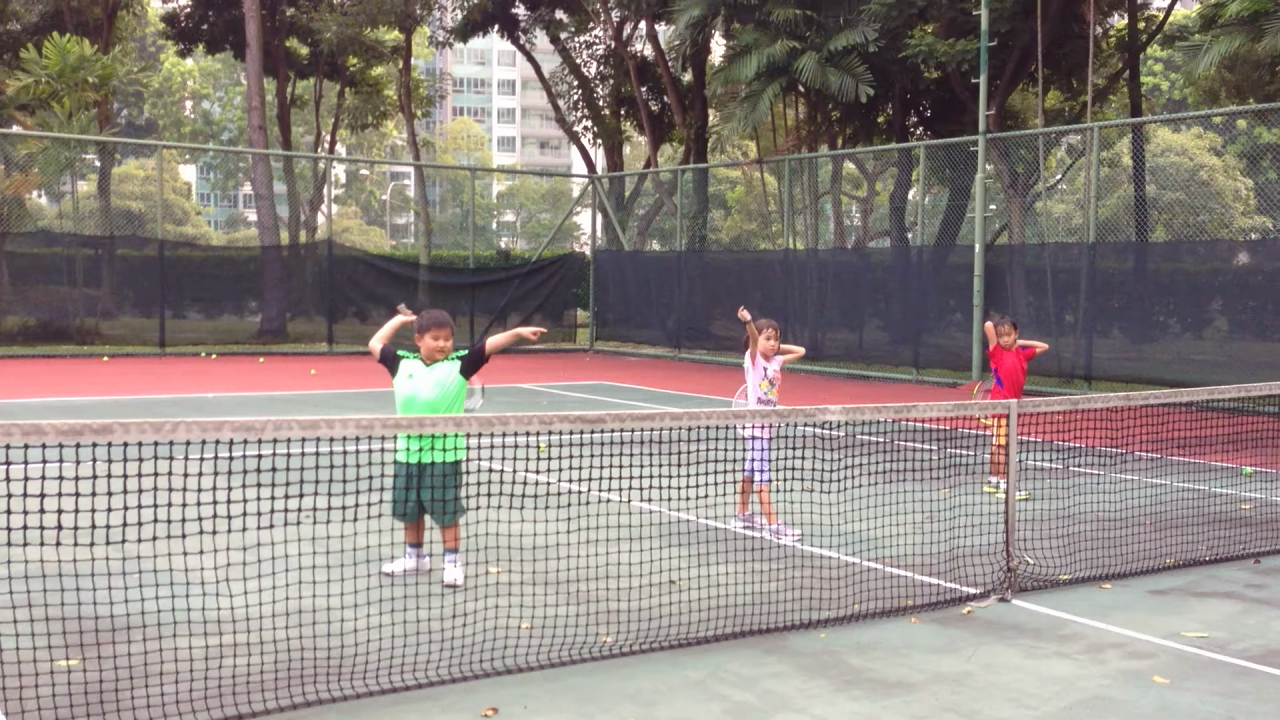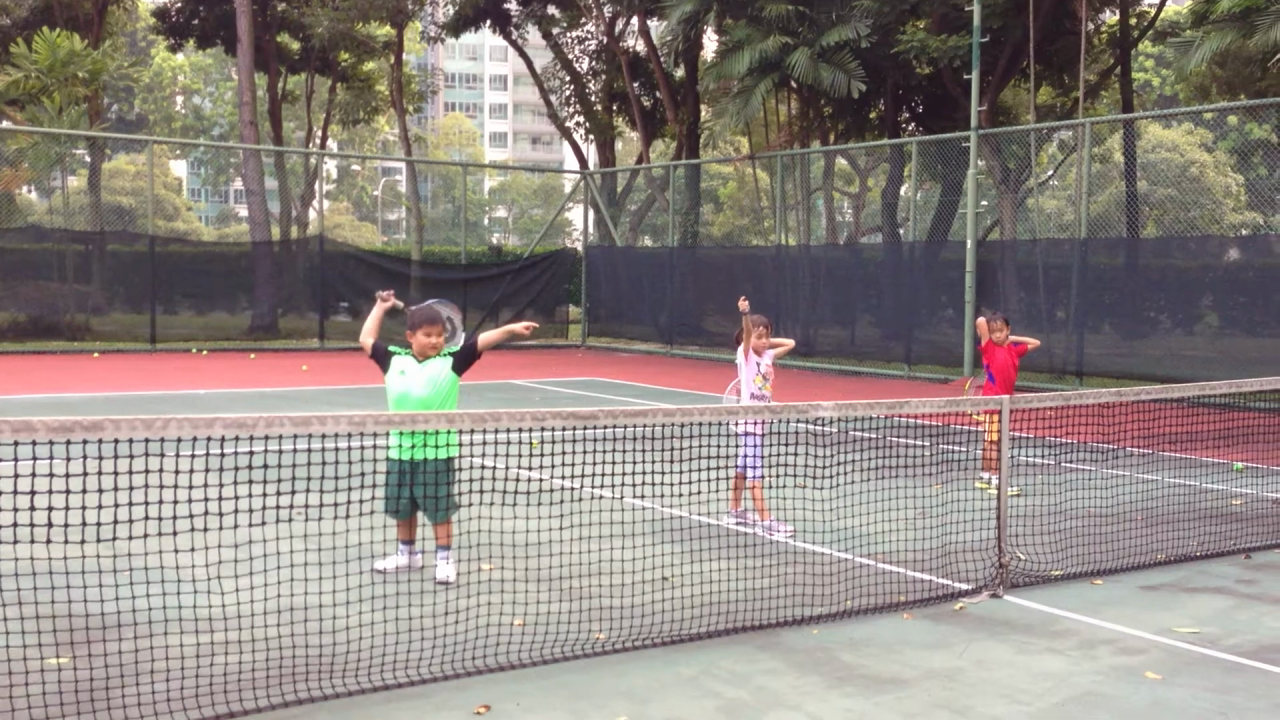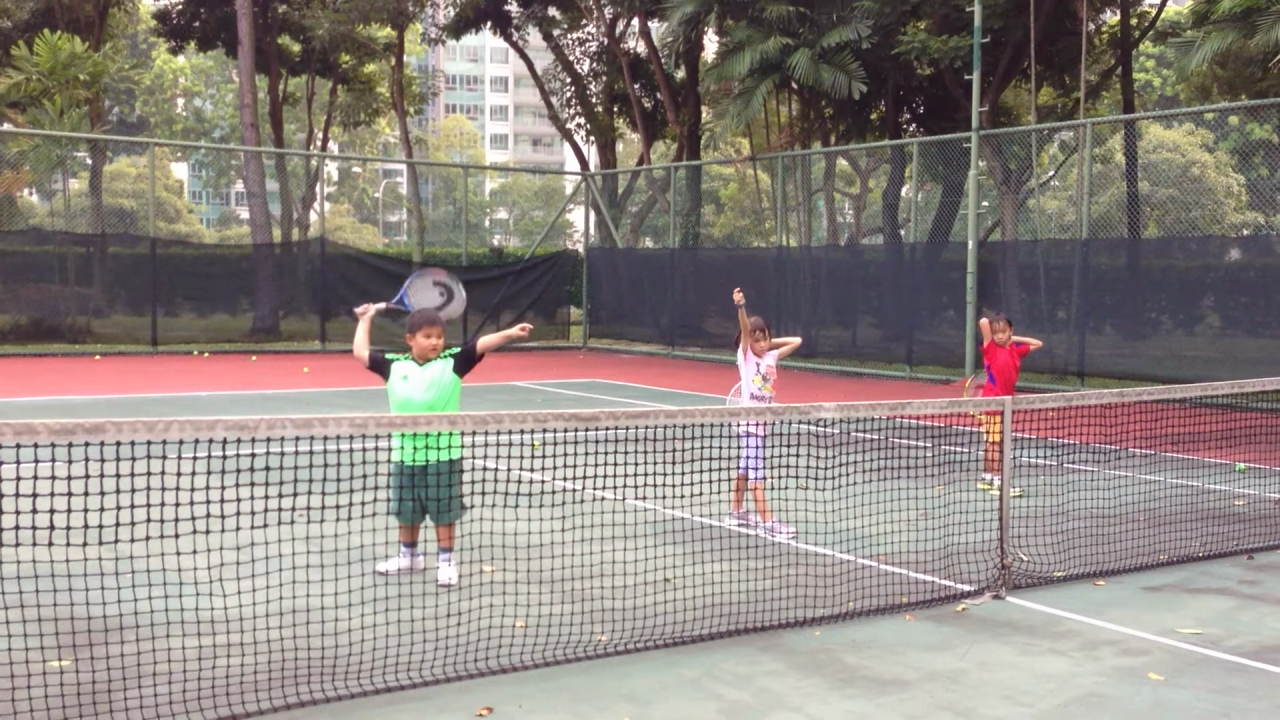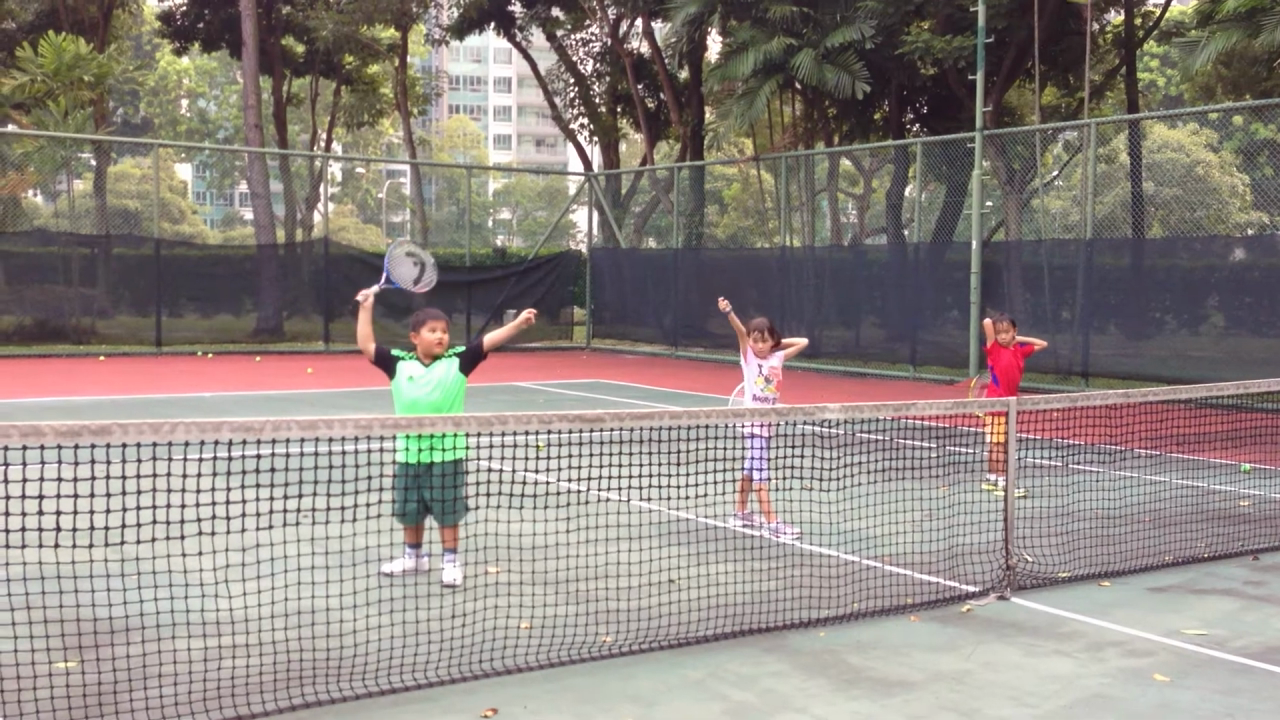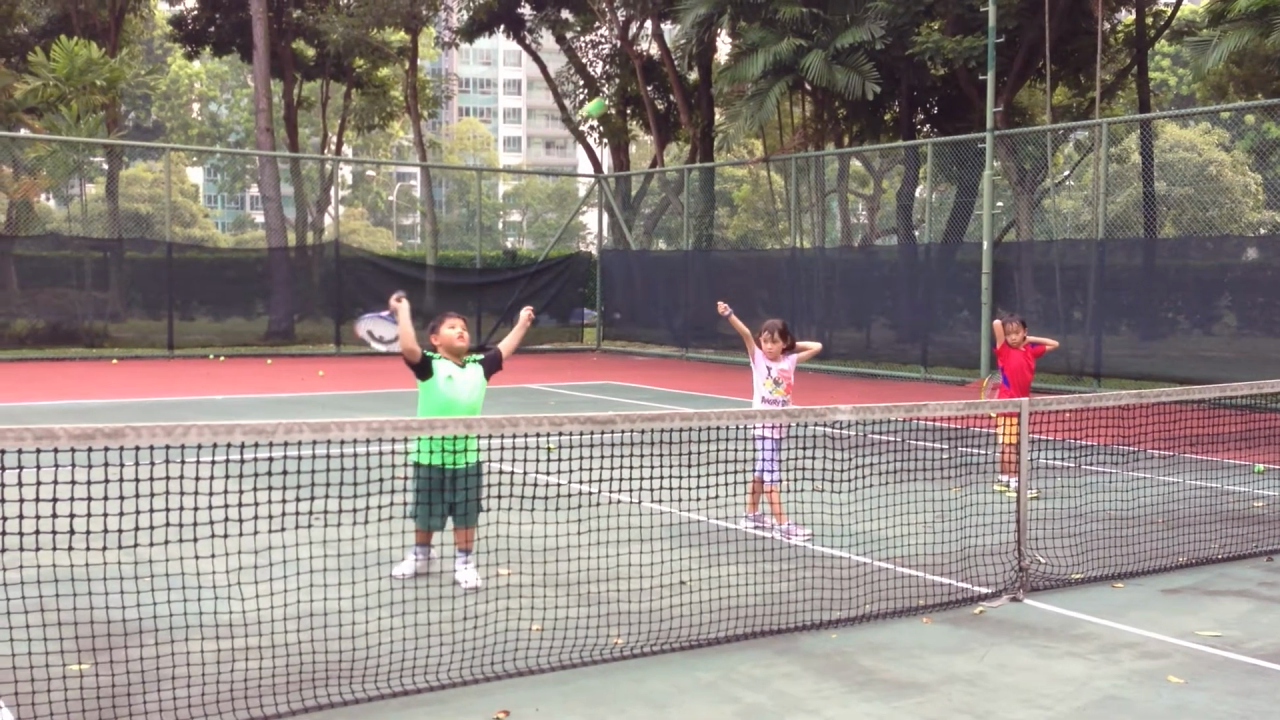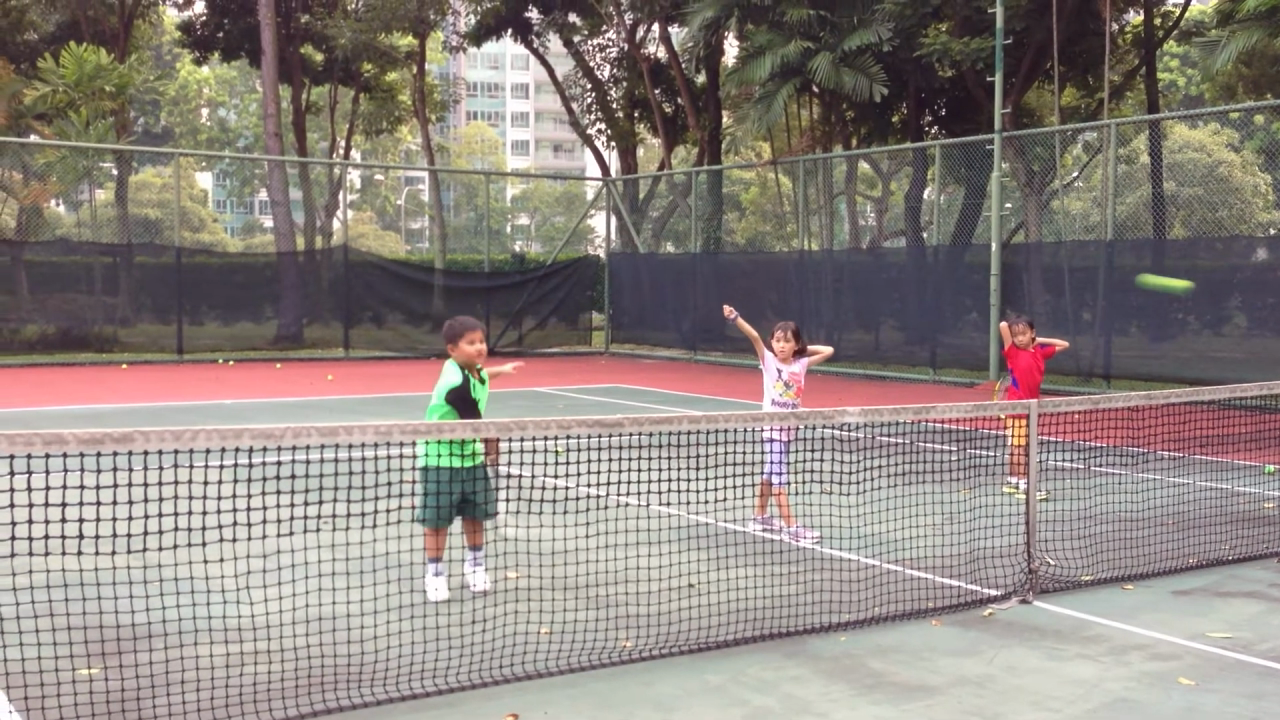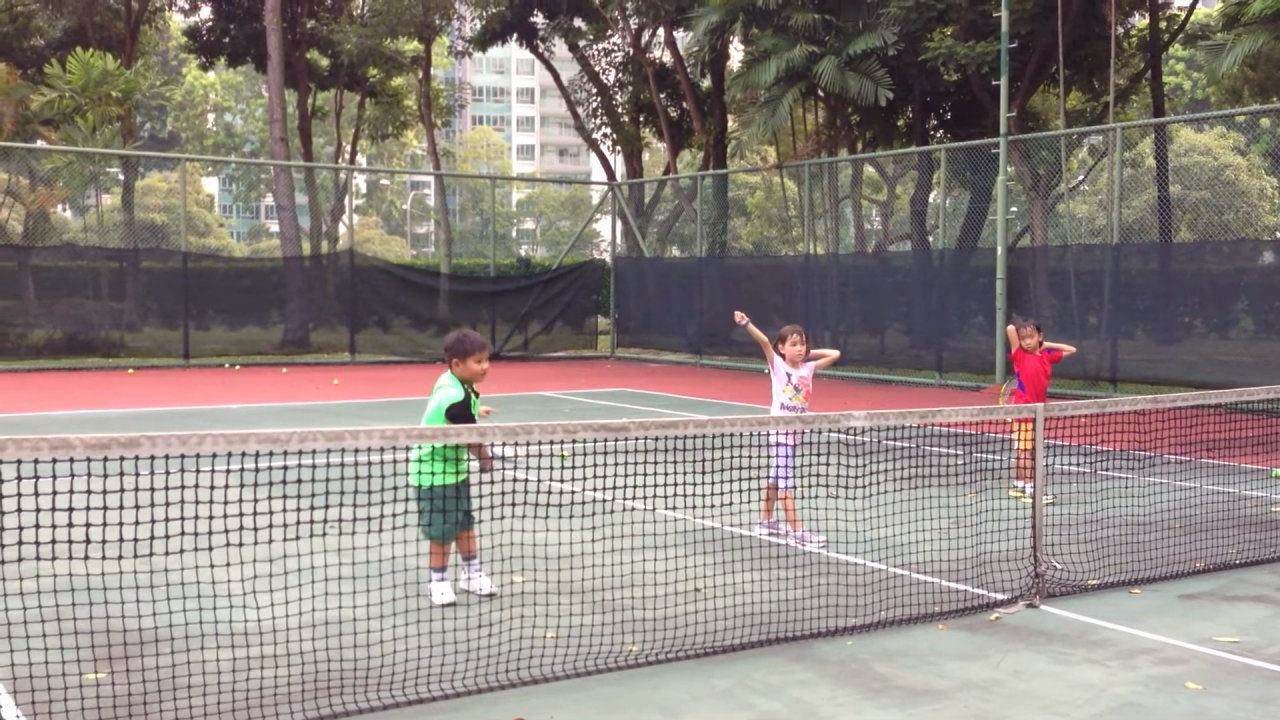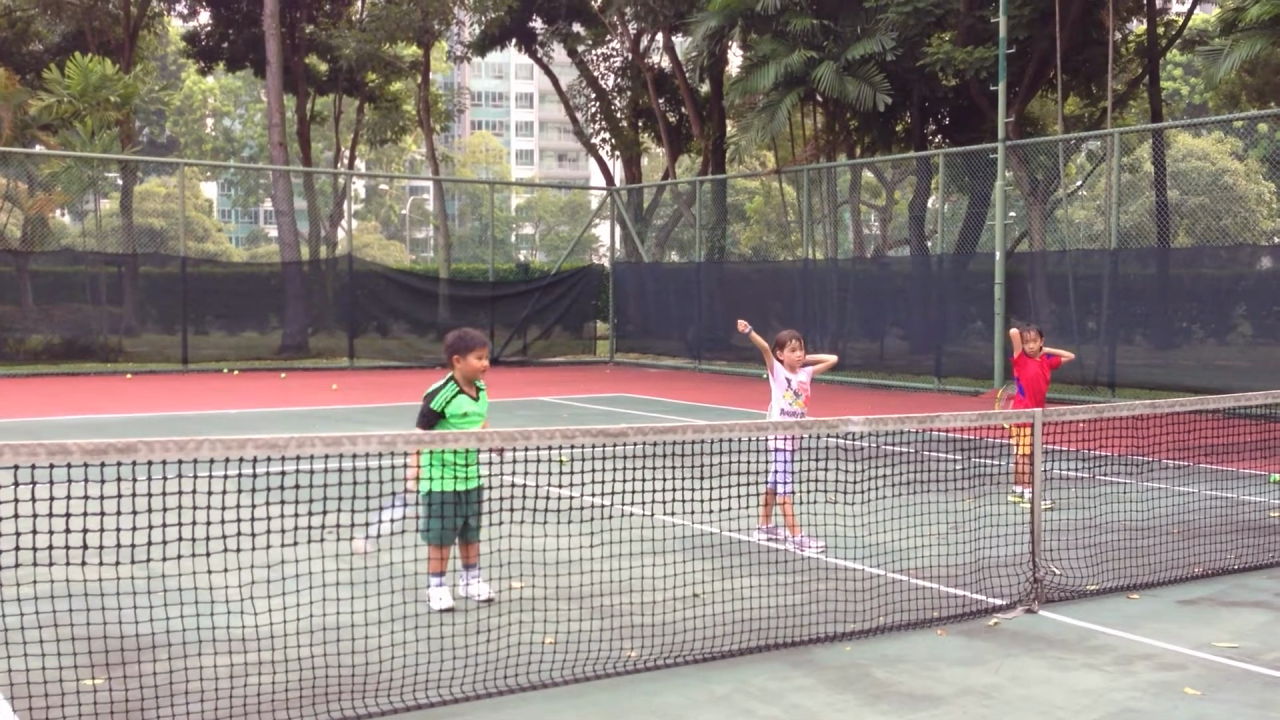
dt=0.4s
person 1, frame 1
left shoulder: (460, 364)
right shoulder: (402, 363)
left elbow: (490, 344)
right elbow: (375, 345)
left wrist: (518, 332)
right wrist: (400, 319)
left hip: (445, 452)
right hip: (408, 451)
left knee: (447, 512)
right knee: (410, 510)
left ankle: (452, 561)
right ankle: (415, 557)
person 1, frame 2
left shoulder: (451, 360)
right shoulder: (394, 359)
left elbow: (481, 341)
right elbow: (366, 340)
left wrist: (510, 329)
right wrist: (381, 307)
left hip: (437, 449)
right hip: (400, 448)
left knee: (440, 508)
right knee: (402, 507)
left ankle: (444, 558)
right ankle: (407, 553)
person 1, frame 3
left shoulder: (452, 361)
right shoulder: (394, 365)
left elbow: (482, 344)
right elbow: (360, 352)
left wrist: (510, 333)
right wrist: (366, 319)
left hip: (442, 452)
right hip: (405, 451)
left knee: (444, 511)
right knee: (406, 510)
left ankle: (446, 561)
right ankle: (409, 555)
person 1, frame 4
left shoulder: (458, 361)
right shoulder: (399, 363)
left elbow: (489, 340)
right elbow: (366, 345)
left wrist: (518, 323)
right wrist: (365, 308)
left hip: (446, 452)
right hip: (409, 452)
left knee: (448, 511)
right knee: (410, 510)
left ankle: (451, 562)
right ankle: (414, 556)
person 1, frame 5
left shoulder: (479, 366)
right shoulder: (429, 364)
left elbow: (503, 351)
right elbow: (408, 347)
left wrist: (522, 323)
right wrist: (402, 312)
left hip: (467, 455)
right hip: (431, 453)
left knee: (466, 514)
right knee: (427, 513)
left ankle: (465, 564)
right ankle: (420, 556)
person 1, frame 6
left shoulder: (475, 370)
right shoulder: (457, 385)
right elbow: (478, 425)
left wrist: (500, 369)
right wrist: (492, 447)
left hip: (469, 453)
right hip: (440, 455)
left knee: (475, 513)
right knee: (437, 516)
left ankle: (475, 566)
right ankle: (435, 573)
person 1, frame 7
left shoulder: (452, 380)
right shoulder: (459, 400)
left wrist: (475, 410)
right wrist: (485, 458)
left hip: (453, 466)
right hip: (435, 470)
left knee: (464, 522)
right knee: (442, 529)
left ankle: (472, 572)
right ankle: (438, 581)
person 1, frame 8
left shoulder: (480, 389)
right shoulder: (440, 394)
right elbow: (422, 432)
right wrist: (414, 467)
left hip: (470, 475)
right hip: (442, 477)
left knee: (471, 531)
right knee: (441, 534)
left ankle: (471, 579)
right ankle: (437, 586)
person 2, frame 1
left shoulder: (776, 361)
right shoulder: (753, 358)
left elbow: (800, 351)
right elbow: (753, 338)
left wrist: (778, 347)
right wrist: (747, 322)
left hip: (767, 423)
right hip: (756, 423)
left knee: (751, 472)
right knee: (762, 475)
left ankle: (742, 515)
right ankle: (772, 524)
person 2, frame 2
left shoulder: (767, 356)
right shoulder: (745, 354)
left elbow: (790, 344)
right elbow: (746, 333)
left wrist: (768, 342)
right wrist: (745, 313)
left hip: (759, 419)
right hip: (749, 419)
left knee: (743, 468)
right knee: (755, 472)
left ankle: (734, 512)
right ankle: (764, 521)
person 2, frame 3
left shoulder: (771, 357)
right shoulder: (745, 356)
left elbow: (796, 341)
right elbow: (745, 329)
left wrist: (771, 342)
right wrist: (740, 306)
left hip: (762, 421)
right hip: (750, 421)
left knee: (745, 469)
right knee: (756, 473)
left ankle: (736, 513)
right ankle: (767, 522)
person 2, frame 4
left shoulder: (777, 358)
right shoulder: (748, 357)
left elbow: (803, 342)
right elbow: (740, 332)
left wrist: (776, 343)
right wrist: (728, 312)
left hip: (768, 422)
right hip: (754, 422)
left knee: (750, 470)
right knee: (760, 474)
left ankle: (740, 514)
right ankle: (771, 523)
person 2, frame 5
left shoulder: (789, 361)
right shoulder: (758, 358)
left elbow: (816, 346)
right elbow: (745, 334)
left wrist: (792, 344)
right wrist: (728, 314)
left hip: (779, 424)
right hip: (764, 424)
left knee: (761, 472)
right knee: (771, 475)
left ankle: (751, 515)
right ankle: (782, 524)
person 2, frame 6
left shoulder: (801, 364)
right shoulder: (769, 361)
left elbow: (828, 351)
right elbow: (754, 337)
left wrist: (804, 348)
right wrist: (734, 317)
left hip: (789, 427)
right hip: (773, 427)
left knee: (770, 474)
right knee: (779, 477)
left ankle: (760, 518)
right ankle: (790, 527)
person 2, frame 7
left shoulder: (807, 368)
right shoulder: (778, 365)
left elbow: (835, 354)
right elbow: (764, 342)
left wrist: (810, 352)
right wrist: (746, 323)
left hip: (794, 431)
right hip: (780, 431)
left knee: (776, 478)
right knee: (786, 481)
left ankle: (766, 522)
right ankle: (796, 531)
person 2, frame 8
left shoulder: (805, 373)
right shoulder: (777, 371)
left elbow: (833, 359)
right elbow: (764, 348)
left wrist: (807, 358)
right wrist: (749, 332)
left hip: (793, 436)
right hip: (779, 436)
left knee: (774, 483)
right knee: (784, 486)
left ankle: (765, 527)
right ankle: (795, 536)
person 3, frame 1
left shoulder: (1022, 353)
right shoulder: (997, 352)
left elbow: (1044, 346)
right elbow: (987, 325)
left wrist: (1021, 342)
right wrist: (993, 332)
left knee: (998, 446)
right knee: (1001, 446)
left ankle: (993, 481)
right ankle: (1003, 485)
person 3, frame 2
left shoulder: (1014, 349)
right shoulder: (989, 347)
left elbow: (1036, 343)
right elbow: (980, 321)
left wrist: (1013, 338)
right wrist: (983, 334)
left knee: (990, 441)
right knee: (993, 441)
left ankle: (985, 476)
right ankle: (995, 480)
person 3, frame 3
left shoulder: (1016, 350)
right shoulder: (990, 348)
left elbow: (1038, 344)
right elbow: (983, 322)
left wrist: (1015, 339)
right wrist: (987, 329)
left knee: (992, 443)
right knee: (994, 443)
left ankle: (987, 477)
right ankle: (997, 481)
person 3, frame 4
left shoulder: (1019, 350)
right shoulder: (994, 349)
left elbow: (1043, 344)
right elbow: (987, 322)
left wrist: (1019, 339)
right wrist: (992, 327)
left knee: (996, 444)
right knee: (998, 444)
left ankle: (991, 478)
right ankle: (1002, 482)
person 3, frame 5
left shoulder: (1031, 350)
right shoulder: (1004, 350)
left elbow: (1054, 344)
right elbow: (996, 323)
left wrist: (1030, 339)
right wrist: (1002, 326)
left knee: (1009, 445)
right knee: (1010, 445)
left ankle: (1003, 479)
right ankle: (1014, 483)
person 3, frame 6
left shoulder: (1040, 351)
right shoulder: (1012, 352)
left elbow: (1064, 345)
right elbow: (1003, 325)
left wrist: (1040, 340)
right wrist: (1008, 326)
left knee: (1018, 447)
right knee: (1019, 447)
left ankle: (1012, 482)
right ankle: (1023, 485)
person 3, frame 7
left shoulder: (1047, 355)
right shoulder: (1019, 355)
left elbow: (1071, 350)
right elbow: (1010, 329)
left wrist: (1047, 344)
right wrist: (1015, 329)
left knee: (1023, 450)
right knee: (1025, 450)
left ankle: (1019, 485)
right ankle: (1029, 489)
person 3, frame 8
left shoulder: (1046, 361)
right shoulder: (1021, 360)
left elbow: (1070, 356)
right elbow: (1013, 332)
left wrist: (1046, 350)
right wrist: (1017, 332)
left knee: (1023, 455)
right knee: (1024, 455)
left ankle: (1018, 490)
right ankle: (1028, 494)
